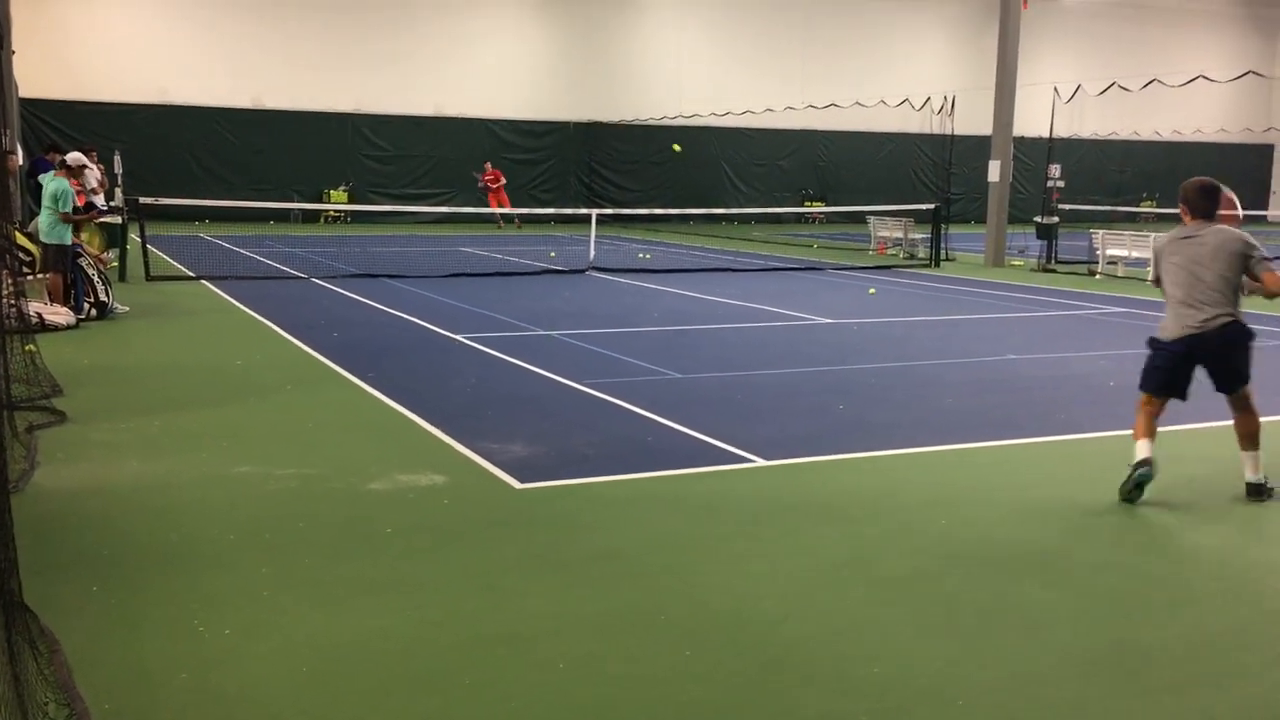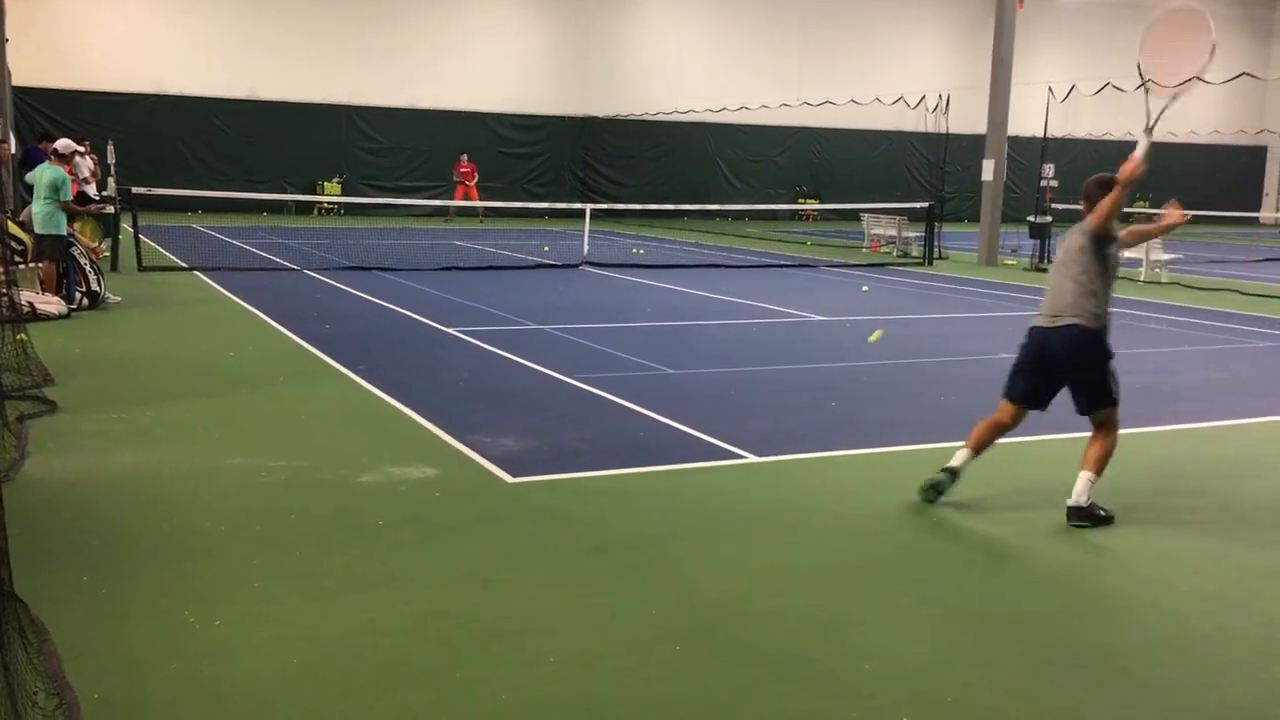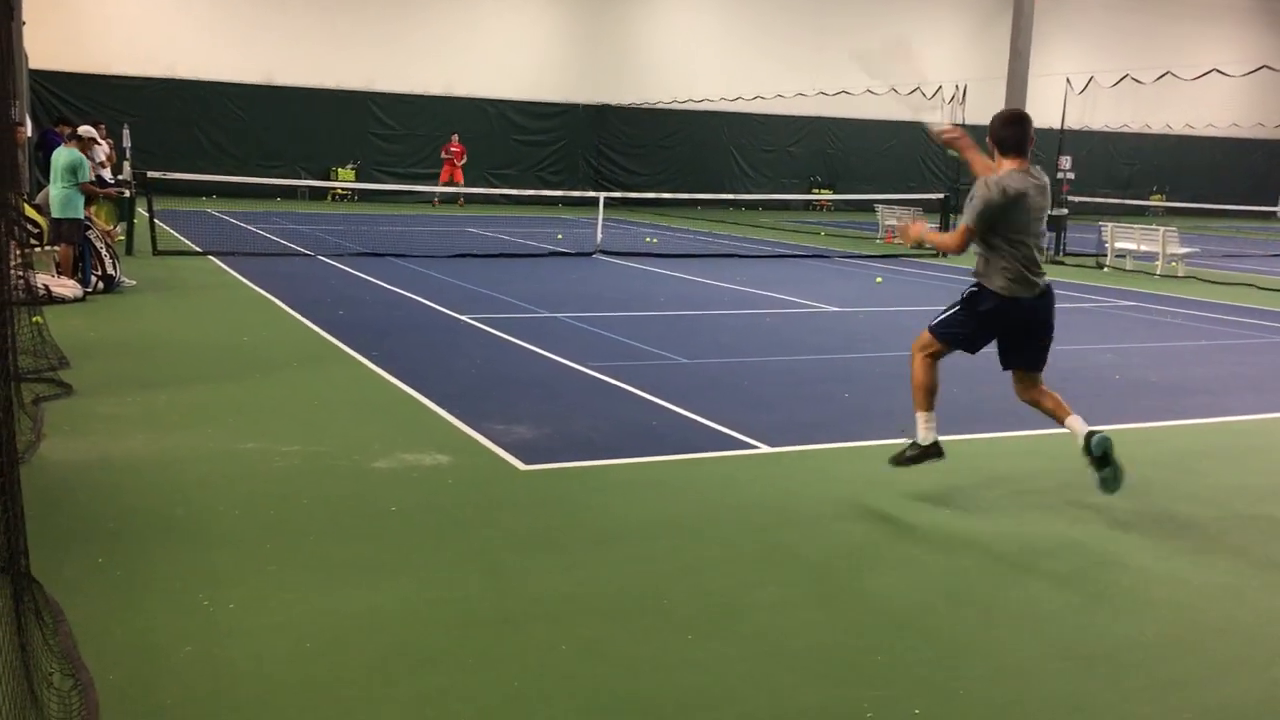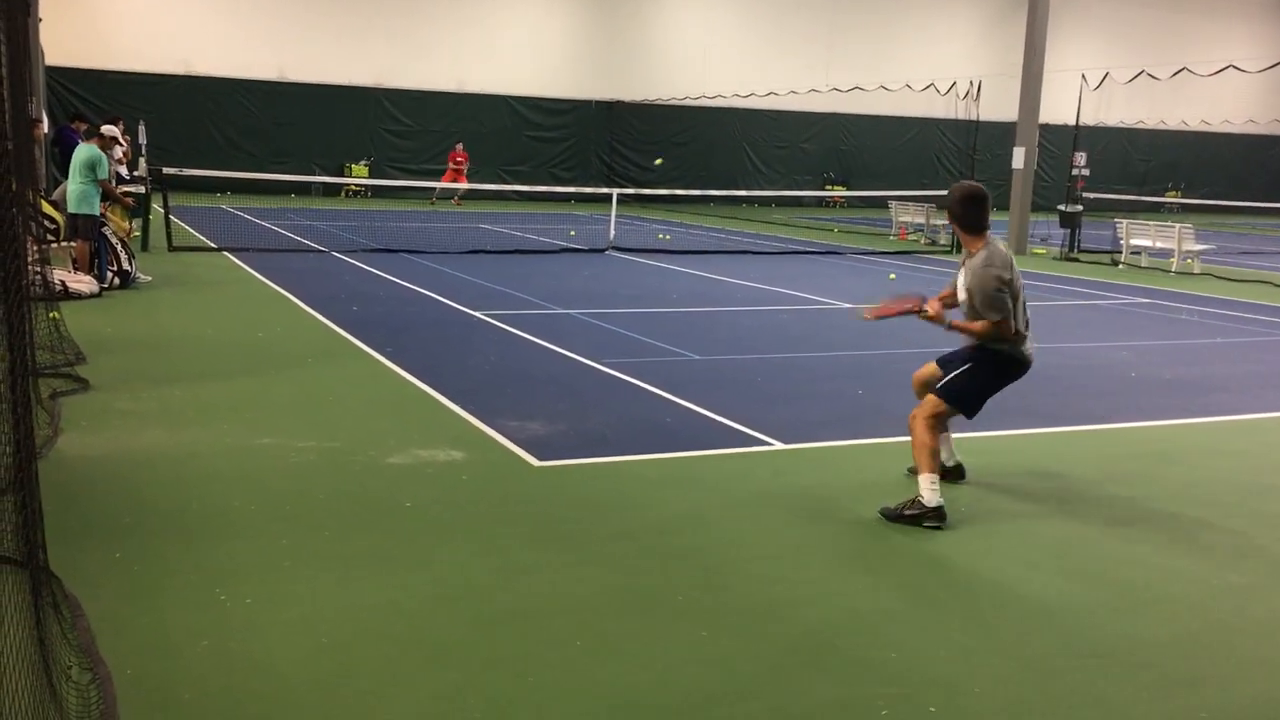
dt=0.4s
person 1, frame 1
left shoulder: (1164, 244)
right shoulder: (1239, 240)
right wrist: (1244, 285)
left hip: (1175, 337)
right hip: (1227, 332)
left knee: (1147, 408)
right knee: (1242, 402)
left ankle: (1143, 462)
person 1, frame 2
left shoulder: (1078, 235)
right shoulder: (1094, 233)
right elbow: (1099, 222)
left wrist: (1162, 225)
right wrist: (1123, 183)
left hip: (1042, 336)
right hip: (1081, 339)
left knee: (1005, 418)
right knee: (1106, 425)
left ankle: (951, 470)
right ankle: (1080, 502)
person 1, frame 3
left shoulder: (992, 189)
right shoulder: (1037, 181)
left elbow: (956, 245)
left wrist: (921, 234)
right wrist: (963, 143)
left hip: (995, 296)
right hip: (1034, 299)
left knee: (924, 350)
right knee: (1031, 389)
left ankle: (925, 441)
right ankle: (1088, 438)
person 1, frame 4
left shoulder: (987, 267)
right shoulder: (980, 251)
left elbow: (999, 328)
right elbow: (961, 296)
left wrist: (948, 324)
right wrist: (937, 303)
left hip: (1000, 355)
right hip: (991, 350)
left knee: (922, 417)
right knee: (922, 381)
left ankle: (929, 503)
right ankle: (947, 463)
